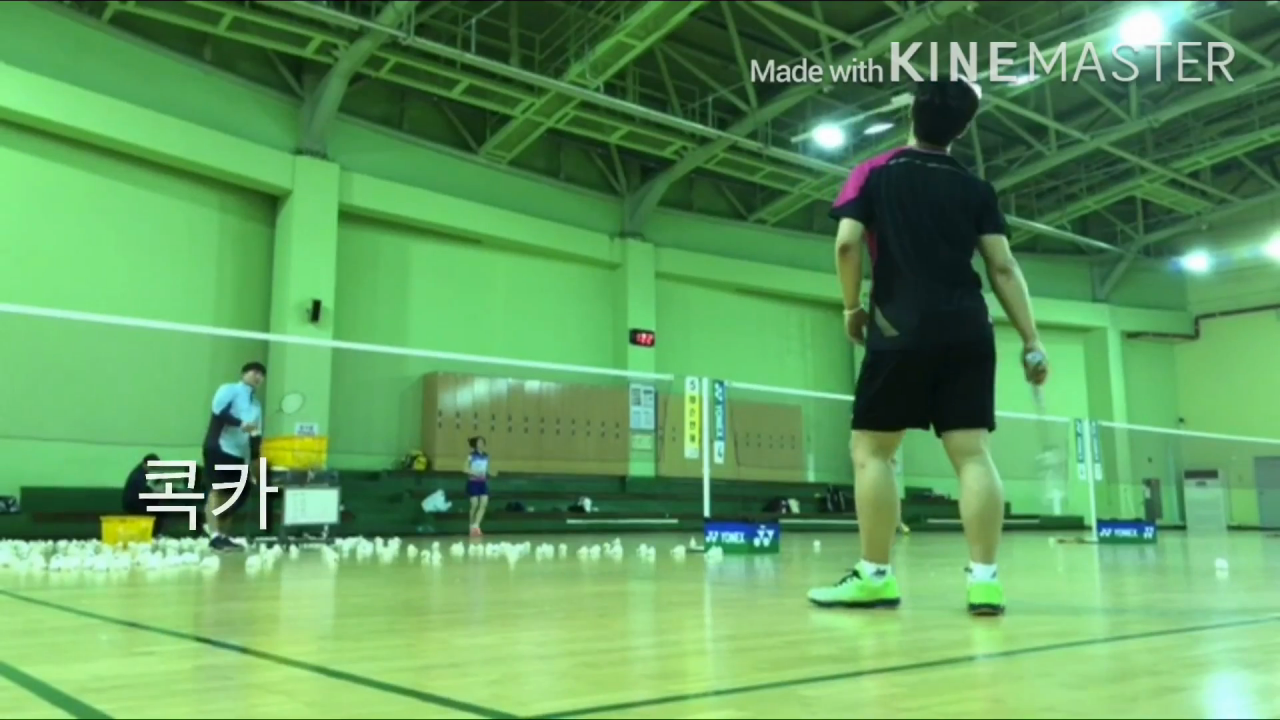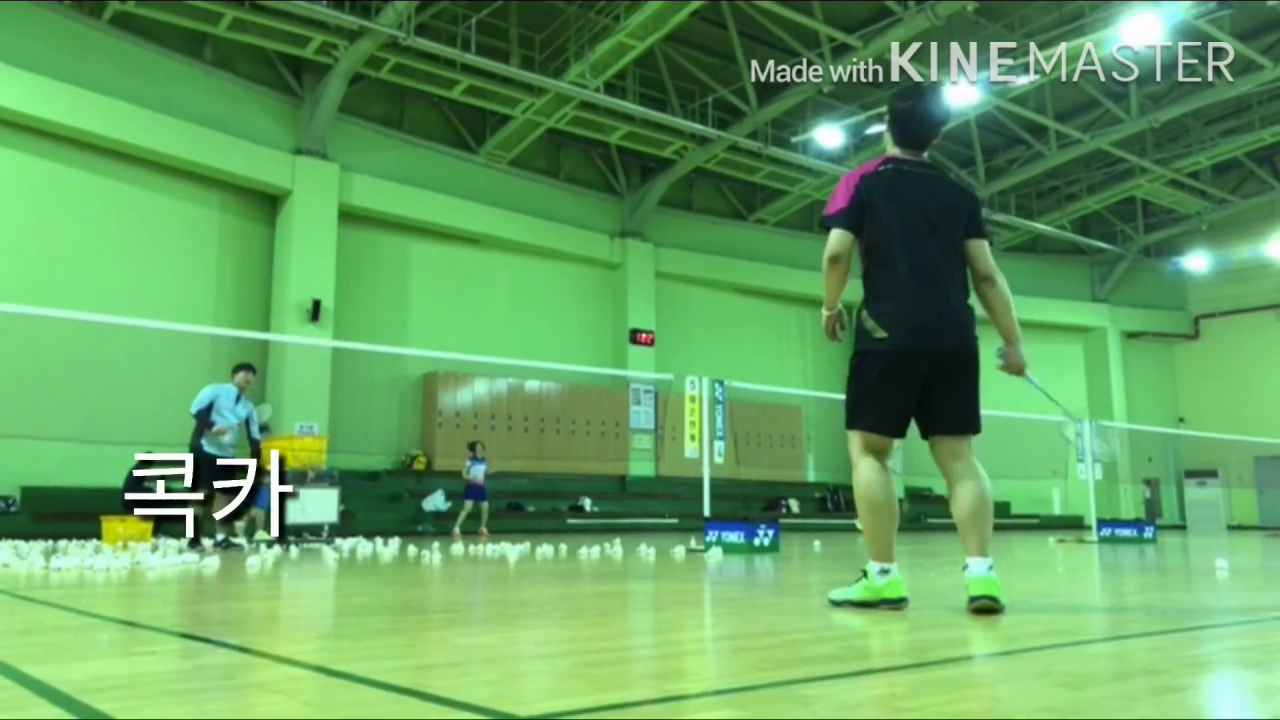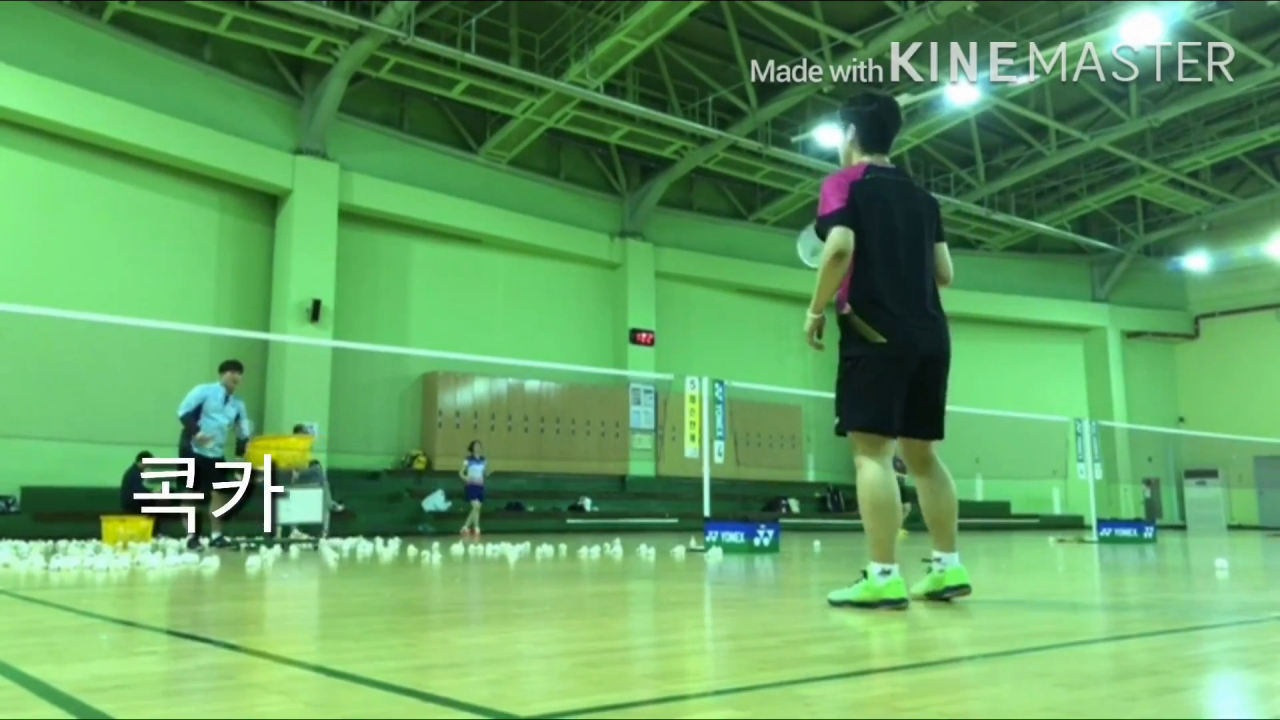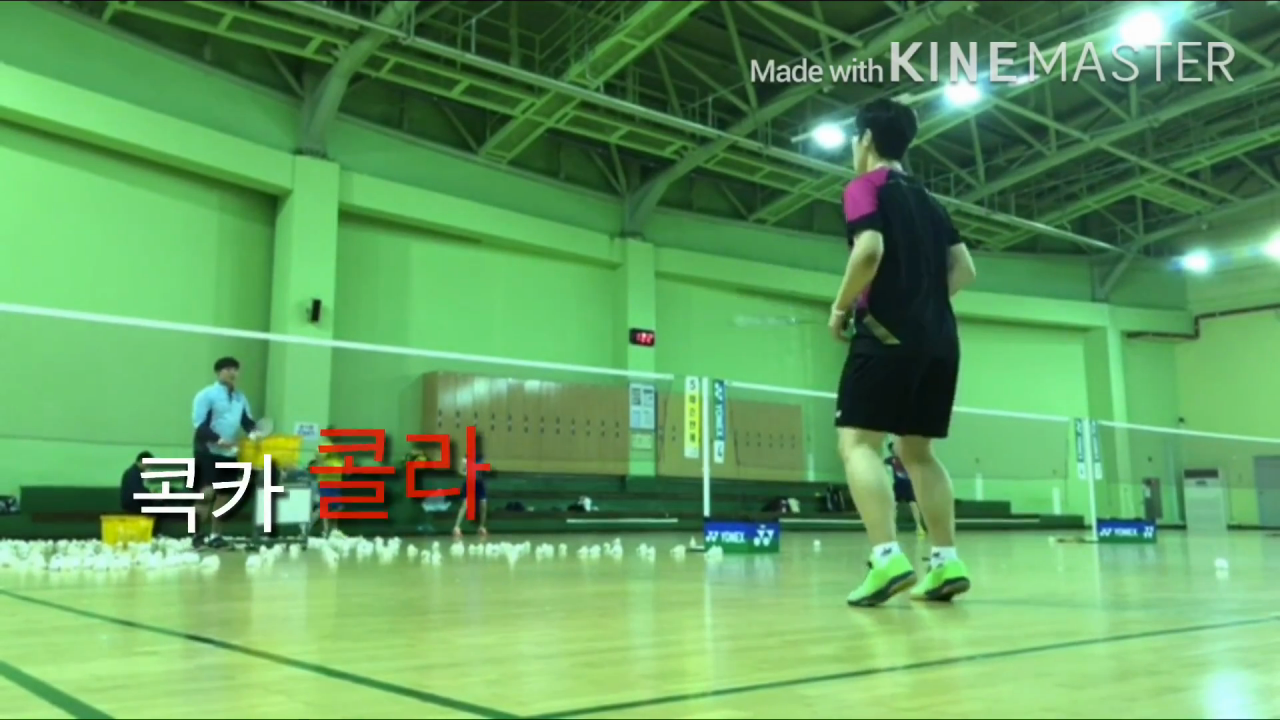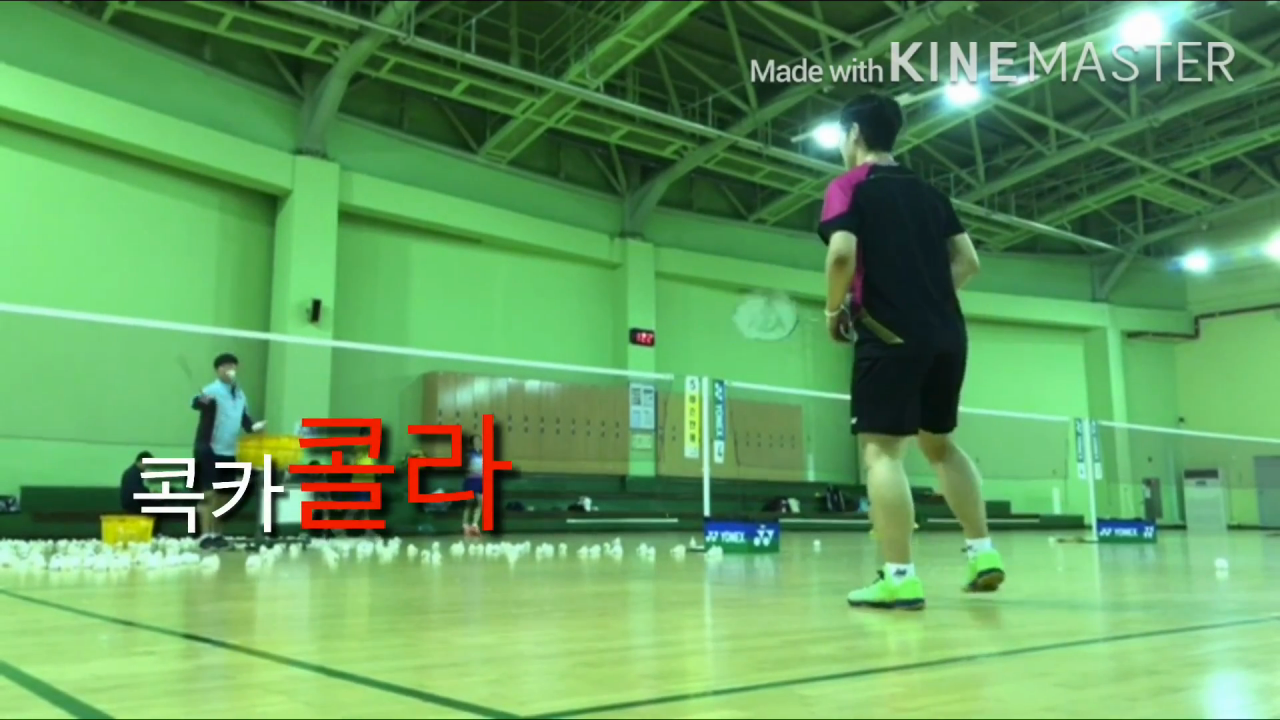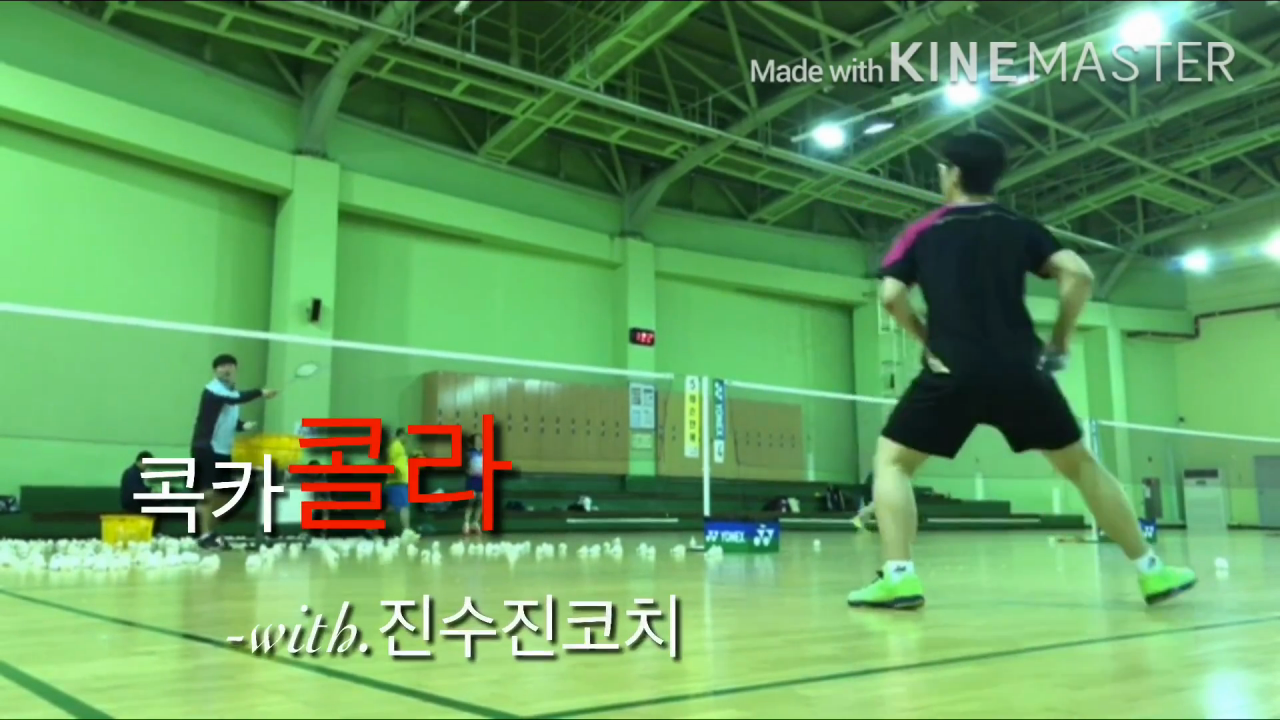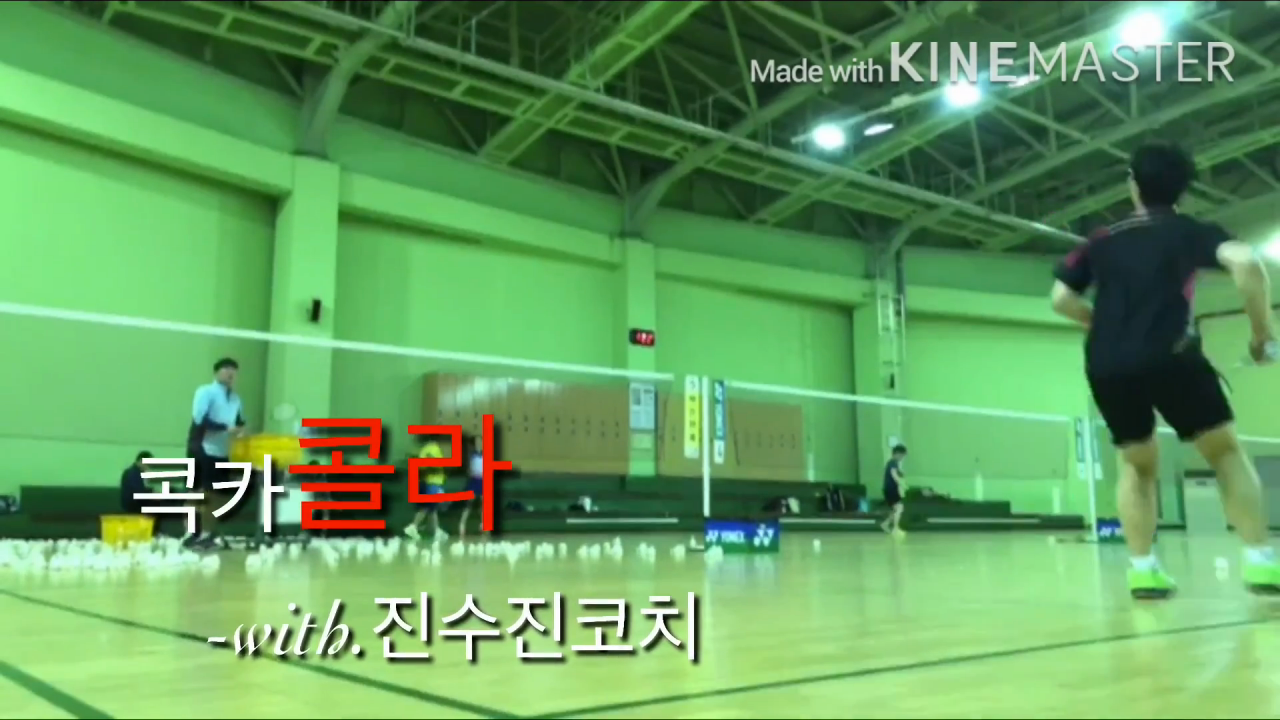
dt=0.5s
person 1, frame 1
left shoulder: (875, 174)
right shoulder: (977, 189)
left elbow: (847, 243)
right elbow: (1003, 268)
left wrist: (852, 306)
right wrist: (1031, 342)
left hip: (899, 333)
right hip: (966, 334)
left knee: (871, 450)
right knee: (971, 452)
left ankle: (875, 575)
right ankle: (984, 578)
person 1, frame 2
left shoulder: (862, 182)
right shoulder: (959, 195)
left elbow: (836, 253)
right elbow: (986, 275)
left wrist: (830, 306)
right wrist: (1012, 341)
left hip: (887, 335)
right hip: (953, 338)
left knee: (868, 450)
right knee: (958, 456)
left ankle: (883, 576)
right ankle: (982, 572)
person 1, frame 3
left shoulder: (844, 184)
right shoulder: (922, 196)
left elbow: (840, 249)
right elbow: (944, 272)
left wrist: (816, 310)
left hip: (874, 337)
right hip: (930, 338)
left knee: (870, 452)
right knee: (921, 455)
left ankle: (883, 577)
right ankle: (948, 567)
person 1, frame 4
left shoulder: (866, 187)
right shoulder: (927, 200)
left elbow: (869, 250)
right elbow: (963, 270)
left wrist: (841, 306)
left hip: (888, 337)
right hip: (939, 340)
left knee: (858, 443)
right knee: (917, 451)
left ankle: (887, 558)
right ankle: (946, 562)
person 1, frame 5
left shoulder: (848, 187)
right shoulder: (927, 192)
left elbow: (842, 252)
right elbow: (967, 261)
left wrist: (834, 308)
left hip: (890, 336)
right hip: (948, 334)
left knee: (880, 451)
right knee: (939, 444)
left ankle: (898, 578)
right ankle: (982, 552)
person 1, frame 6
left shoulder: (923, 234)
right shoulder: (1022, 228)
left elbow: (891, 296)
right elbow: (1078, 275)
left wrist: (926, 337)
right wrist: (1060, 340)
left hip: (952, 371)
right hip: (1019, 368)
left knee: (891, 461)
right knee: (1080, 464)
left ankle: (898, 576)
right ankle: (1150, 570)
person 1, frame 7
left shoulder: (1103, 240)
right shoulder: (1195, 231)
left elbow: (1062, 298)
left hip: (1106, 367)
right hip: (1169, 357)
left knee: (1138, 463)
right knee: (1226, 452)
left ankle: (1143, 567)
person 2, frame 1
left shoulder: (256, 404)
right shoulder: (229, 390)
left elbow: (256, 434)
right elbow: (218, 410)
left wrist: (255, 458)
right wrist: (240, 423)
left hip: (238, 454)
right hip: (218, 448)
left knee: (230, 495)
right knee: (216, 492)
left ankle: (222, 535)
right ankle: (214, 536)
person 2, frame 2
left shoulder: (248, 406)
right shoulder: (215, 390)
left elbow: (254, 436)
right elbow: (196, 409)
left wrist: (257, 462)
right wrist: (211, 426)
left hip: (227, 454)
right hip: (204, 448)
left knee: (225, 494)
right knee: (200, 492)
left ankle: (221, 537)
right ankle: (194, 536)
person 2, frame 3
left shoulder: (238, 404)
right shoulder: (203, 391)
left elbow: (243, 432)
right elbow: (183, 412)
left wrist: (241, 454)
right wrist: (196, 432)
left hip: (217, 454)
right hip: (193, 450)
left knee: (219, 494)
left ankle: (216, 536)
right ankle: (192, 537)
person 2, frame 4
left shoulder: (240, 398)
right shoulder: (207, 395)
left elbow: (247, 420)
right elbow: (199, 423)
left wrist: (253, 431)
right wrist: (217, 439)
left hip: (230, 454)
right hip: (208, 452)
right knee: (207, 492)
left ankle: (215, 536)
right ankle: (199, 534)
person 2, frame 5
left shoulder: (240, 394)
right shoulder: (212, 390)
left elbow: (244, 416)
right elbow: (197, 403)
left wrist: (252, 426)
right wrist: (202, 400)
left hip: (229, 452)
right hip: (209, 450)
left knee: (222, 494)
right knee: (208, 493)
left ankle: (216, 534)
right ankle: (205, 536)
person 2, frame 6
left shoulder: (230, 391)
right shoulder: (213, 390)
right elbow: (235, 398)
left wrist: (242, 425)
right wrist: (260, 393)
left hip: (224, 450)
right hip: (206, 448)
left knee: (218, 493)
right knee: (207, 493)
left ankle: (211, 532)
right ankle: (205, 536)
person 2, frame 7
left shoulder: (235, 398)
right shoulder: (205, 392)
left elbow: (238, 422)
right elbow: (199, 419)
left wrist: (240, 429)
right wrist: (225, 428)
left hip: (221, 453)
right hip: (202, 449)
left knee: (211, 494)
right knee: (197, 491)
left ankle: (206, 535)
right ankle: (189, 534)
